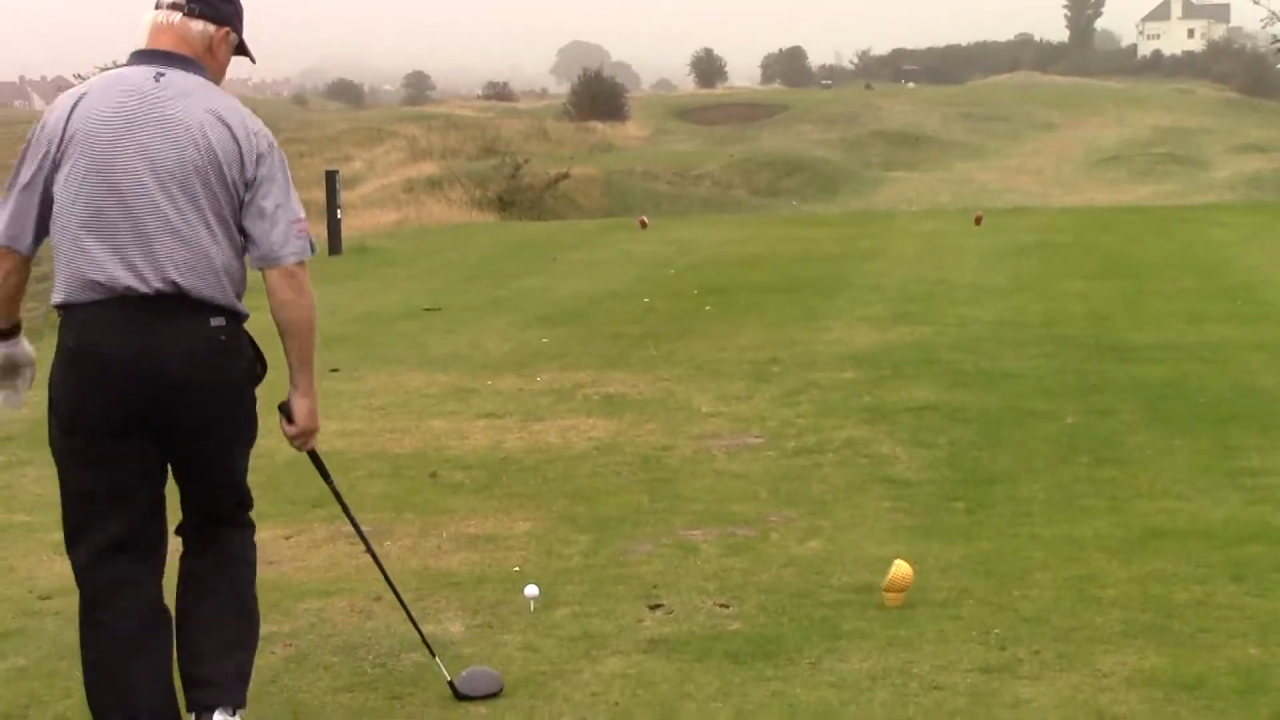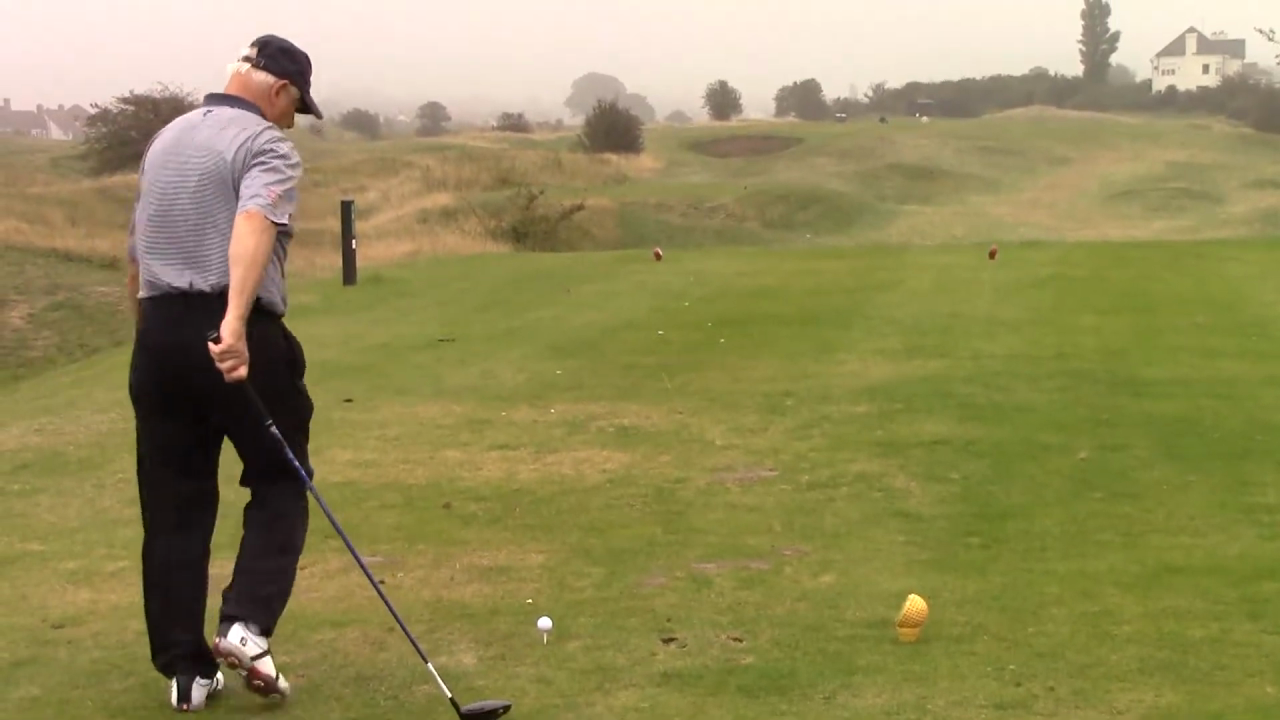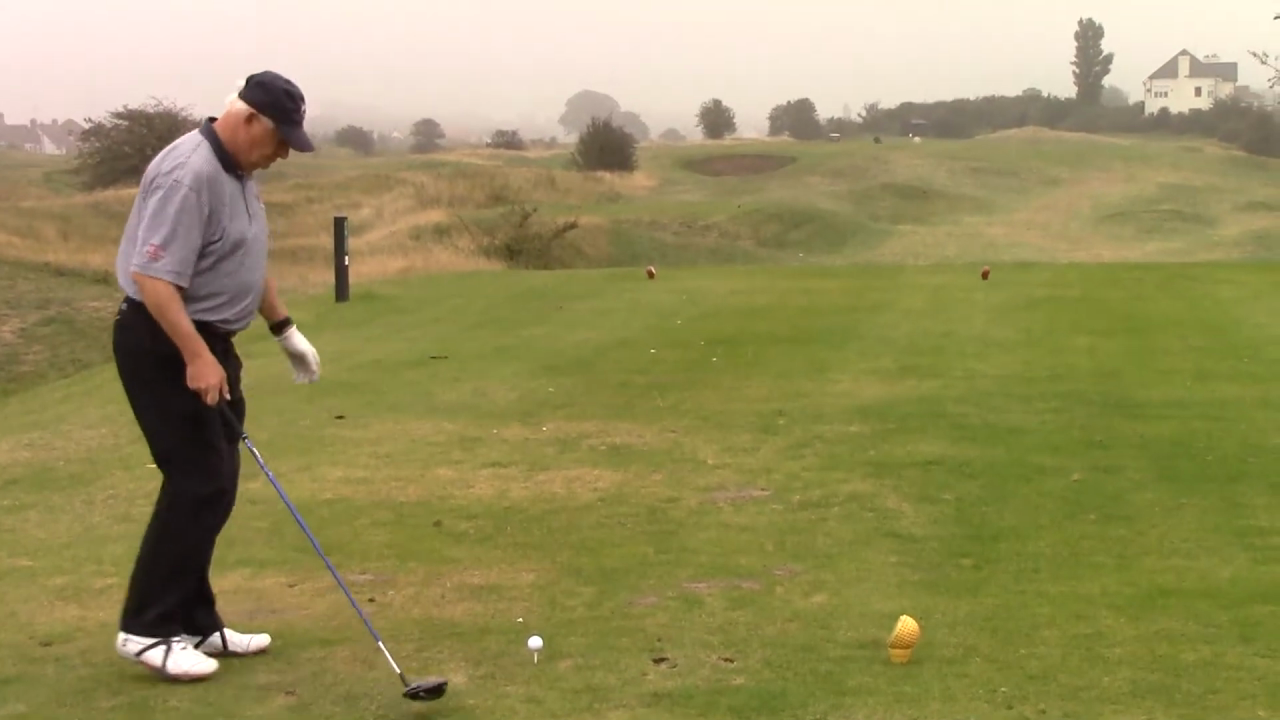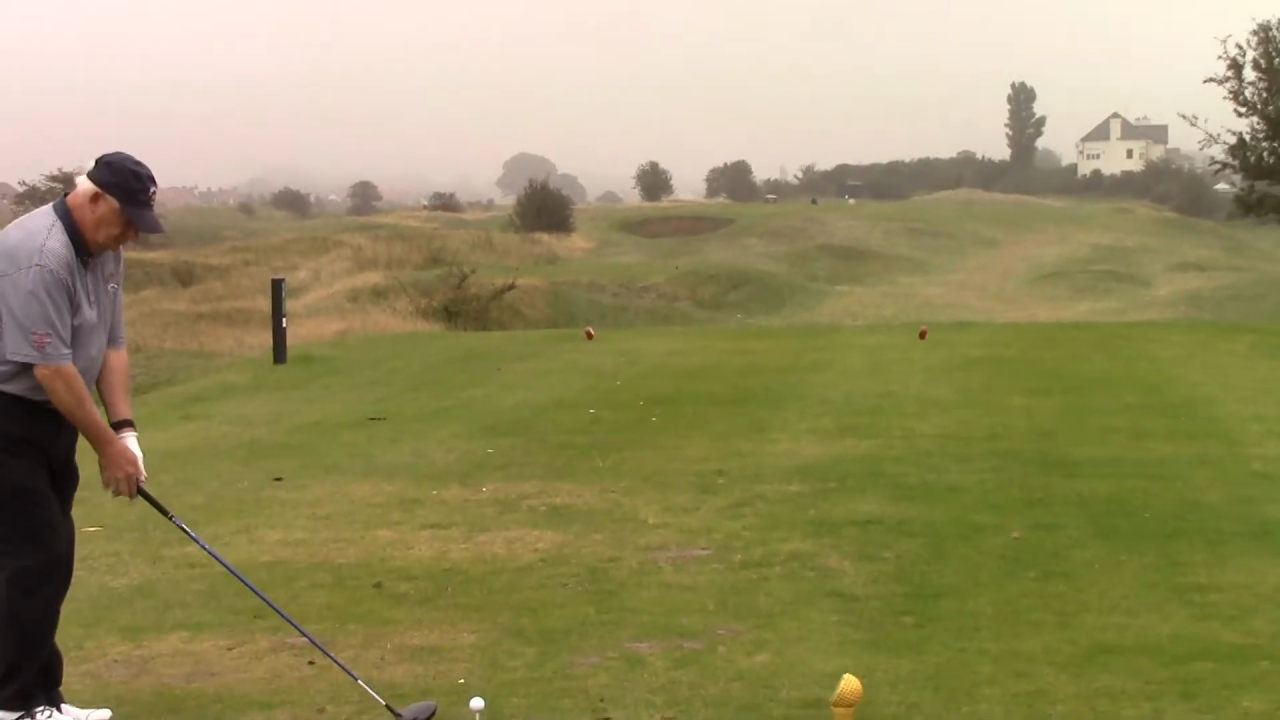
dt=1s
person 1, frame 1
left shoulder: (71, 110)
right shoulder: (241, 128)
right elbow: (286, 268)
right wrist: (303, 388)
left hip: (95, 352)
right hip: (205, 353)
left knee: (114, 562)
right knee: (219, 533)
person 1, frame 2
left shoulder: (165, 139)
right shoulder: (266, 146)
left elbow: (138, 252)
right elbow: (253, 224)
right wrist: (236, 324)
left hip: (159, 333)
right hip: (229, 337)
left knee: (173, 509)
right knee: (279, 484)
left ankle: (186, 671)
right ankle: (244, 626)
person 1, frame 3
left shoulder: (237, 171)
right shoulder: (189, 173)
left elbow: (244, 265)
right elbow: (151, 276)
left wrist: (285, 329)
right wrist: (197, 357)
left hip: (206, 340)
right hip: (163, 344)
left knee: (210, 480)
right knee: (199, 482)
left ankle: (188, 621)
right ankle: (147, 627)
person 1, frame 4
left shoulder: (104, 251)
left elbow: (111, 346)
right elbow: (51, 369)
left wrist: (125, 431)
right wrist: (106, 447)
left hip: (46, 418)
left knee: (51, 558)
